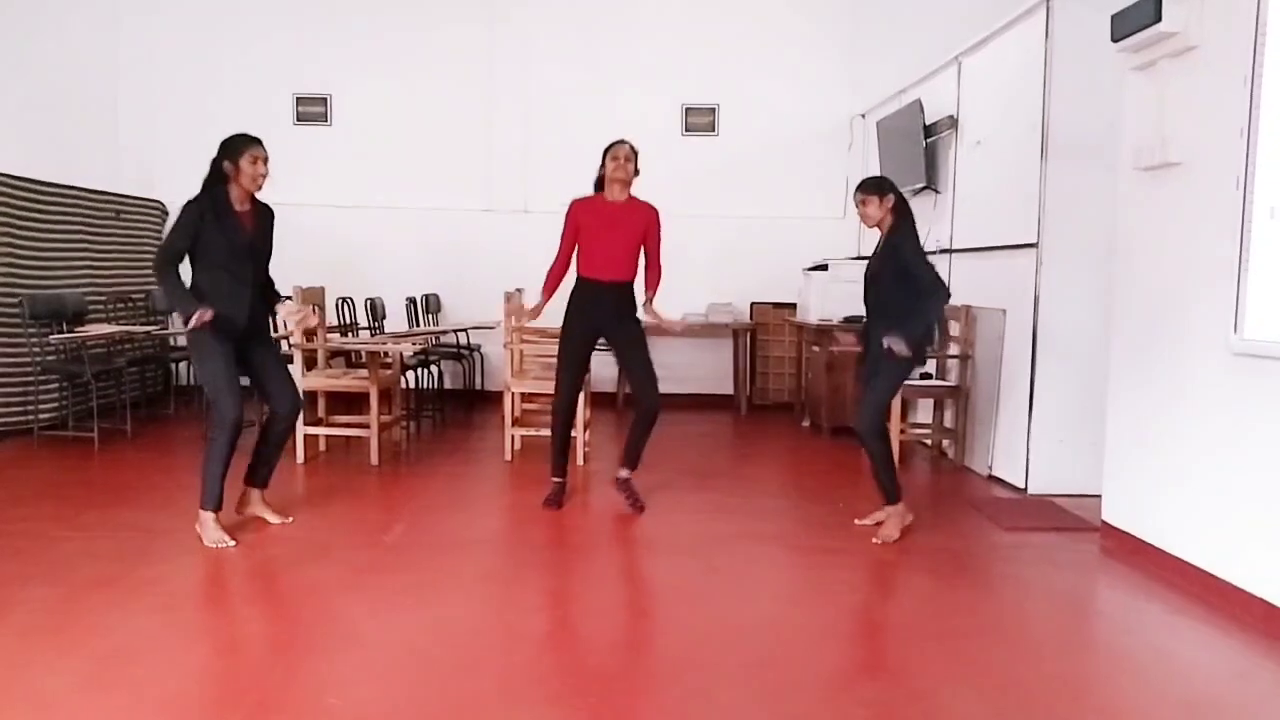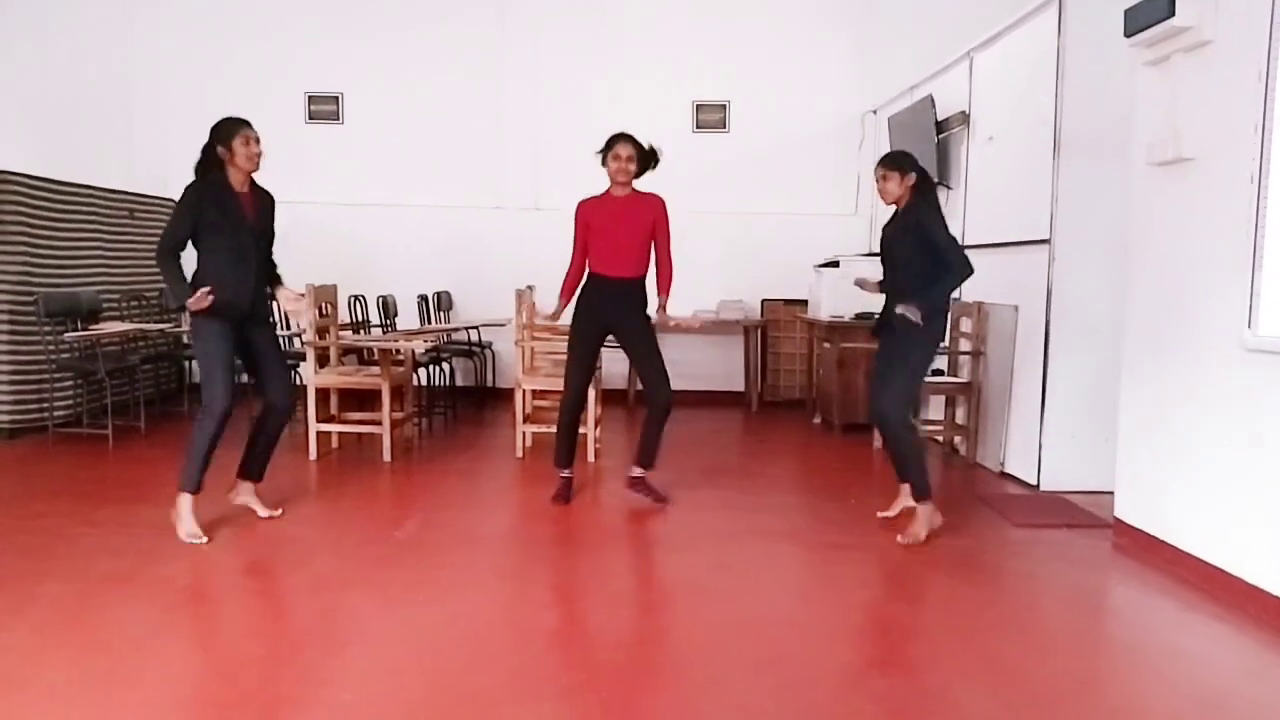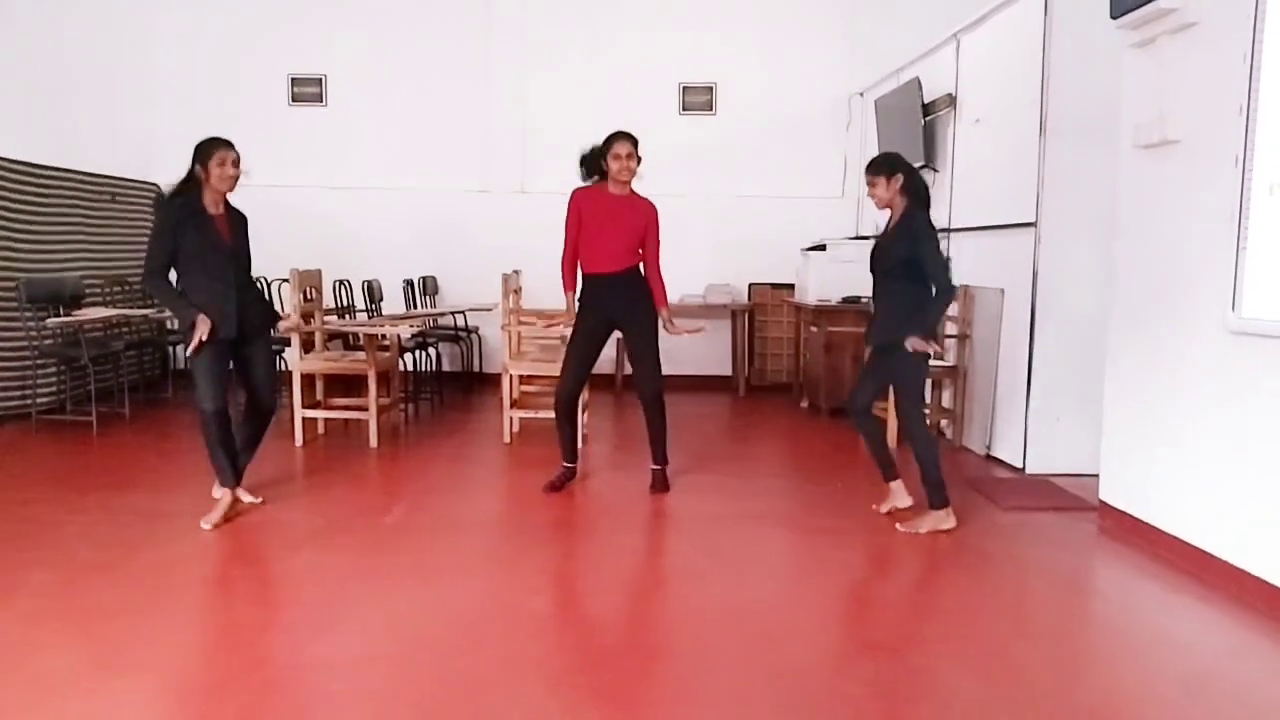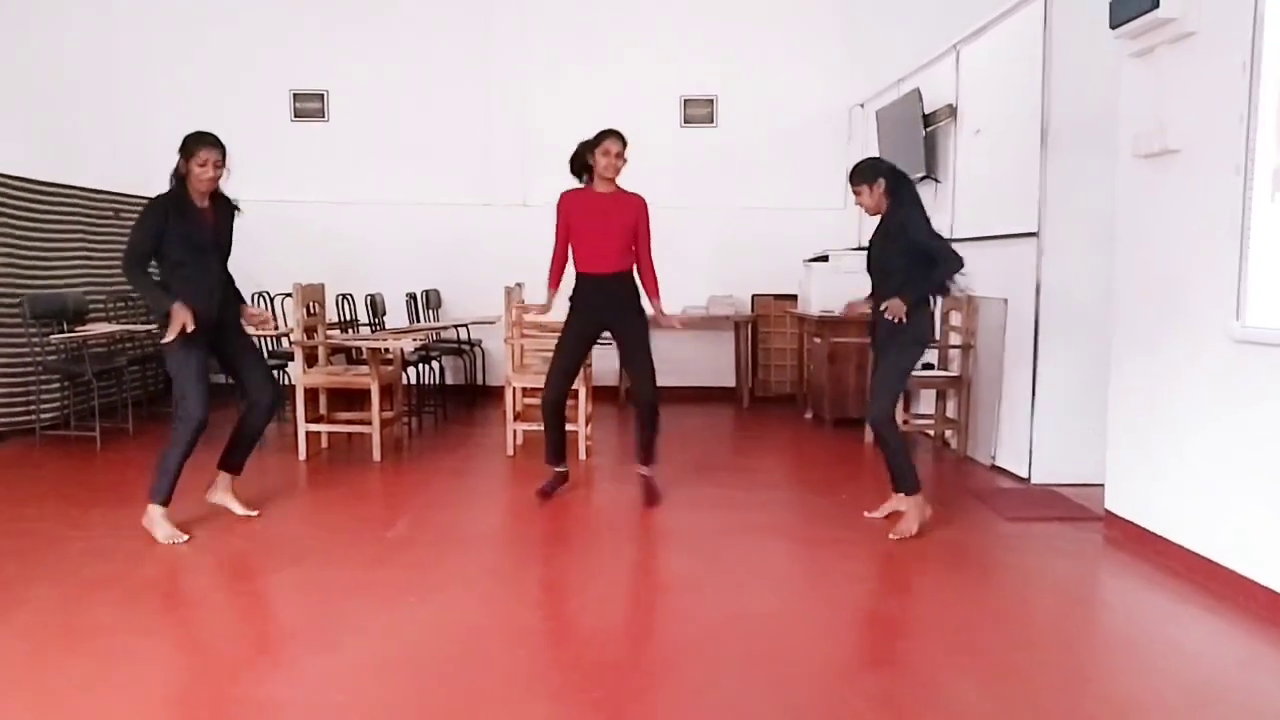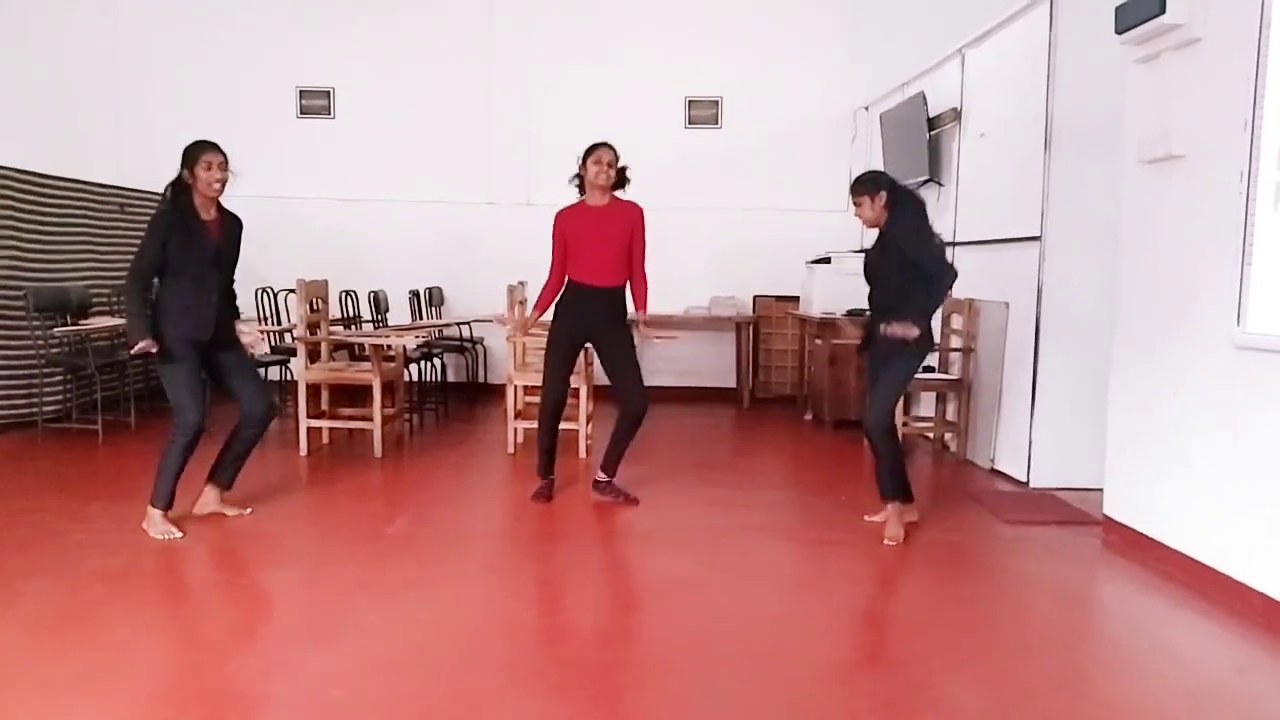
dt=0.5s
person 1, frame 1
left shoulder: (264, 215)
right shoulder: (202, 209)
right elbow: (164, 265)
left wrist: (280, 305)
right wrist: (189, 307)
left hip: (254, 326)
right hip: (212, 327)
left knee: (286, 405)
right knee: (228, 414)
left ankle: (253, 496)
right ankle: (208, 517)
person 1, frame 2
left shoulder: (263, 199)
right shoulder: (200, 193)
right elbow: (166, 251)
left wrist: (279, 289)
right wrist: (185, 294)
left hip: (255, 312)
right hip: (214, 312)
left knee: (281, 396)
right knee: (218, 402)
left ankle: (246, 486)
right ankle: (185, 502)
person 1, frame 3
left shoulder: (238, 219)
right shoulder: (175, 214)
right elbow: (154, 276)
left wrist: (274, 316)
right wrist: (191, 316)
left hip: (249, 325)
right hip: (208, 328)
left knee: (264, 401)
right knee: (212, 403)
left ankle: (229, 480)
right ankle: (223, 494)
person 1, frame 4
left shoulder: (225, 211)
right shoulder: (162, 209)
right elbow: (133, 265)
left wrist: (240, 305)
right wrist: (172, 305)
left hip: (221, 320)
right hip: (185, 322)
left knee: (265, 394)
right knee: (194, 413)
left ankle: (223, 484)
right ankle: (156, 510)
person 1, frame 5
left shoulder: (231, 224)
right shoulder: (168, 220)
right elbow: (138, 280)
left wrist: (233, 322)
right wrist: (141, 331)
left hip: (218, 335)
right hip: (175, 336)
left knee: (260, 409)
right knee: (191, 419)
left ankle: (212, 495)
right ankle: (156, 512)
person 2, frame 1
left shoulder: (902, 242)
right shoulder: (884, 246)
left elbow: (936, 294)
left wrist: (909, 339)
right wrist: (863, 338)
left hip: (898, 349)
right hip: (880, 347)
left knee: (866, 422)
right knee: (873, 424)
left ankle: (896, 507)
right ankle: (889, 506)
person 2, frame 2
left shoulder: (923, 216)
right shoulder: (897, 220)
left elbow: (961, 266)
left wrist: (923, 306)
right wrist: (881, 286)
left hip: (918, 328)
right hip: (895, 325)
left knee: (895, 411)
right knee: (880, 407)
left ankle: (926, 507)
right ankle: (909, 488)
person 2, frame 3
left shoulder: (917, 226)
right shoulder: (893, 225)
left elbow: (944, 287)
left wrist: (924, 334)
right wrist: (884, 312)
left hip: (910, 340)
right hip: (889, 336)
left knee: (911, 420)
right knee: (858, 404)
left ankle: (940, 510)
right ankle: (897, 488)
person 2, frame 4
left shoulder: (906, 219)
right shoulder: (887, 224)
left elbow: (951, 260)
left wrist: (907, 300)
right wrist: (871, 303)
left hip: (906, 330)
right hip: (889, 329)
left knee: (879, 412)
right knee: (881, 413)
left ankle: (915, 500)
right ankle: (902, 495)
person 2, frame 5
left shoulder: (903, 230)
right shoulder: (888, 236)
left elbow: (946, 273)
left wrist: (916, 320)
right wrist: (871, 330)
left hip: (905, 342)
right hip: (886, 341)
left knee: (875, 419)
right knee: (881, 422)
left ankle: (895, 506)
right ankle: (901, 504)
person 3, frame 1
left shoulder: (646, 214)
right shoulder: (579, 209)
left elbow: (652, 266)
right elbow: (562, 260)
left wrist: (649, 306)
right wrist: (542, 301)
left hip: (621, 308)
right hip: (581, 304)
left knee: (647, 399)
right knee: (565, 400)
left ankle: (625, 474)
right ankle: (558, 480)
person 3, frame 2
left shoulder: (653, 206)
right shoulder: (587, 209)
left elbow: (663, 260)
right elbow: (577, 262)
left wrist: (662, 306)
right wrist: (561, 305)
left hip: (633, 304)
right hip: (593, 302)
left knee: (660, 394)
right knee: (573, 394)
left ankle: (639, 472)
right ankle: (565, 475)
person 3, frame 3
left shoulder: (646, 209)
right shoulder: (581, 199)
left elbow: (652, 264)
right elbow: (571, 255)
left wrist: (663, 312)
right wrist: (570, 303)
left hip: (634, 297)
right hip: (594, 298)
left knee: (650, 387)
right knee: (567, 390)
left ankle: (659, 468)
right ankle: (568, 465)
person 3, frame 4
left shoulder: (635, 204)
right shoulder: (569, 201)
left elbow: (644, 260)
right elbow: (560, 254)
left wrist: (657, 307)
right wrist: (550, 296)
left hip: (625, 299)
right hip: (585, 298)
left knee: (645, 393)
right knee: (554, 391)
left ankle: (645, 471)
right ankle: (559, 469)
person 3, frame 5
left shoulder: (632, 214)
right shoulder: (565, 218)
left elbow: (636, 270)
right elbow: (557, 272)
left wrist: (641, 315)
right wrist: (536, 313)
left hip: (612, 311)
right hip: (572, 308)
left knee: (636, 402)
right knee: (552, 399)
left ankle: (604, 477)
right ankle: (546, 477)
